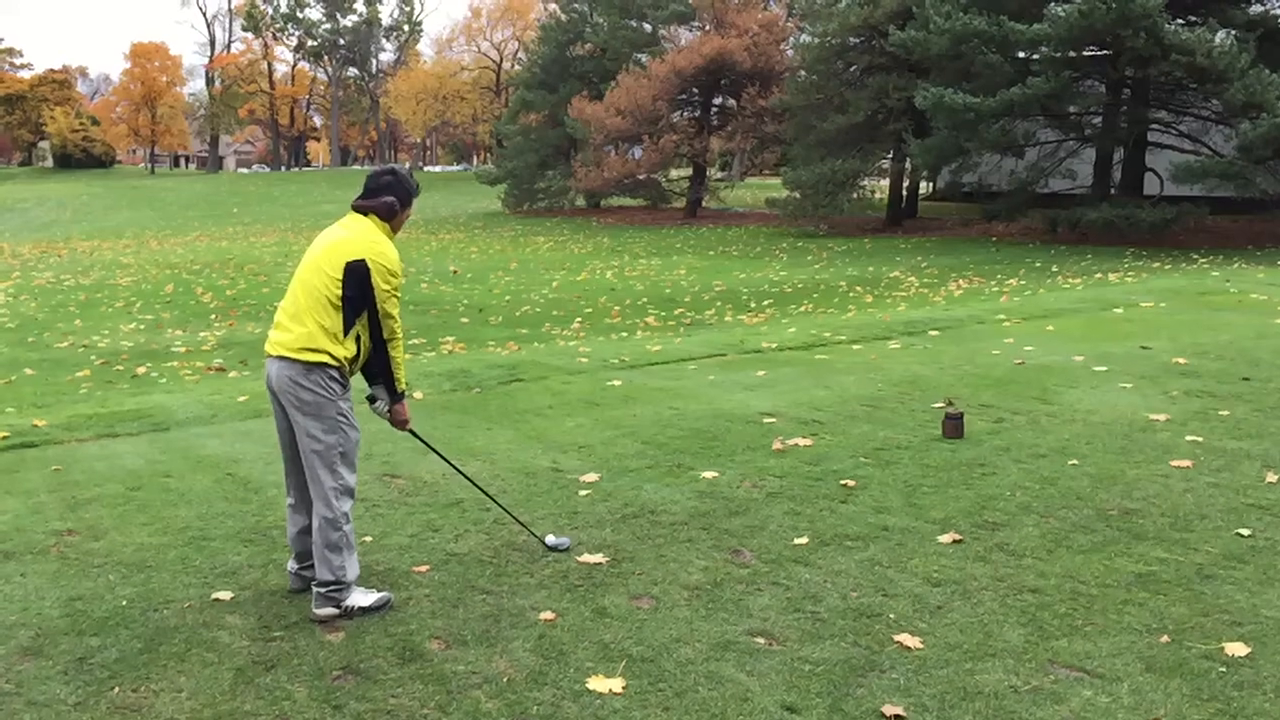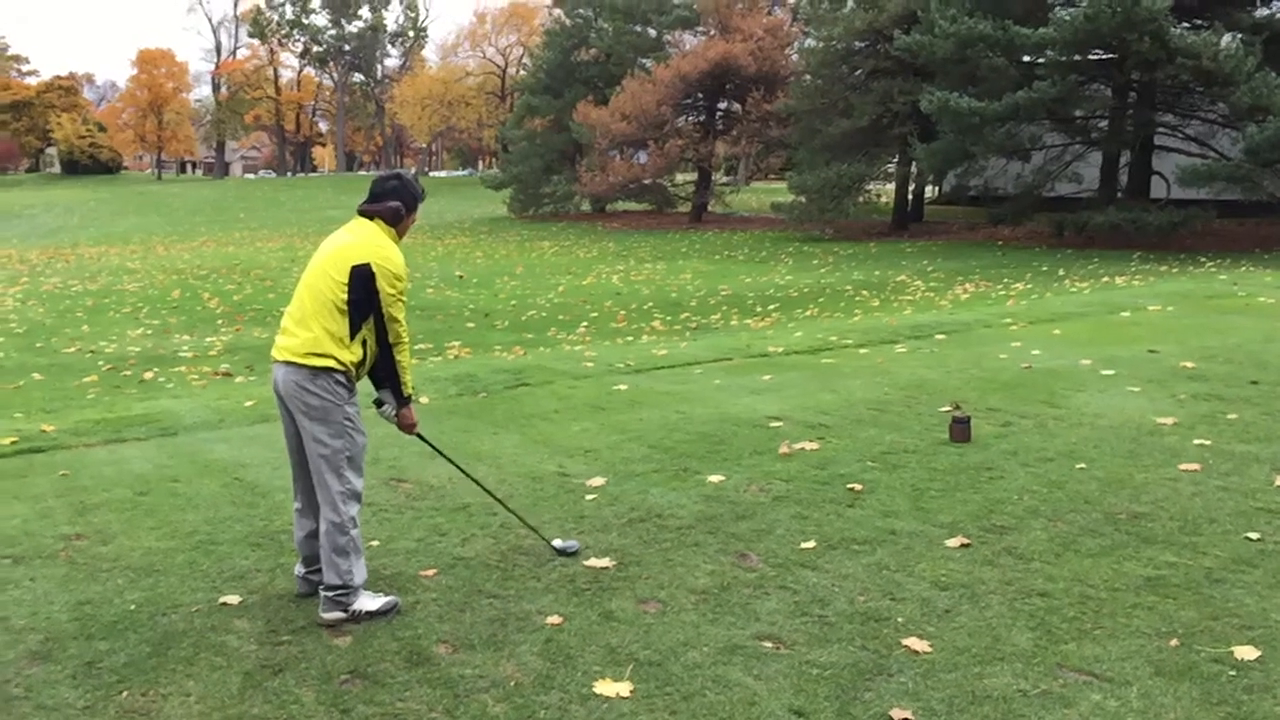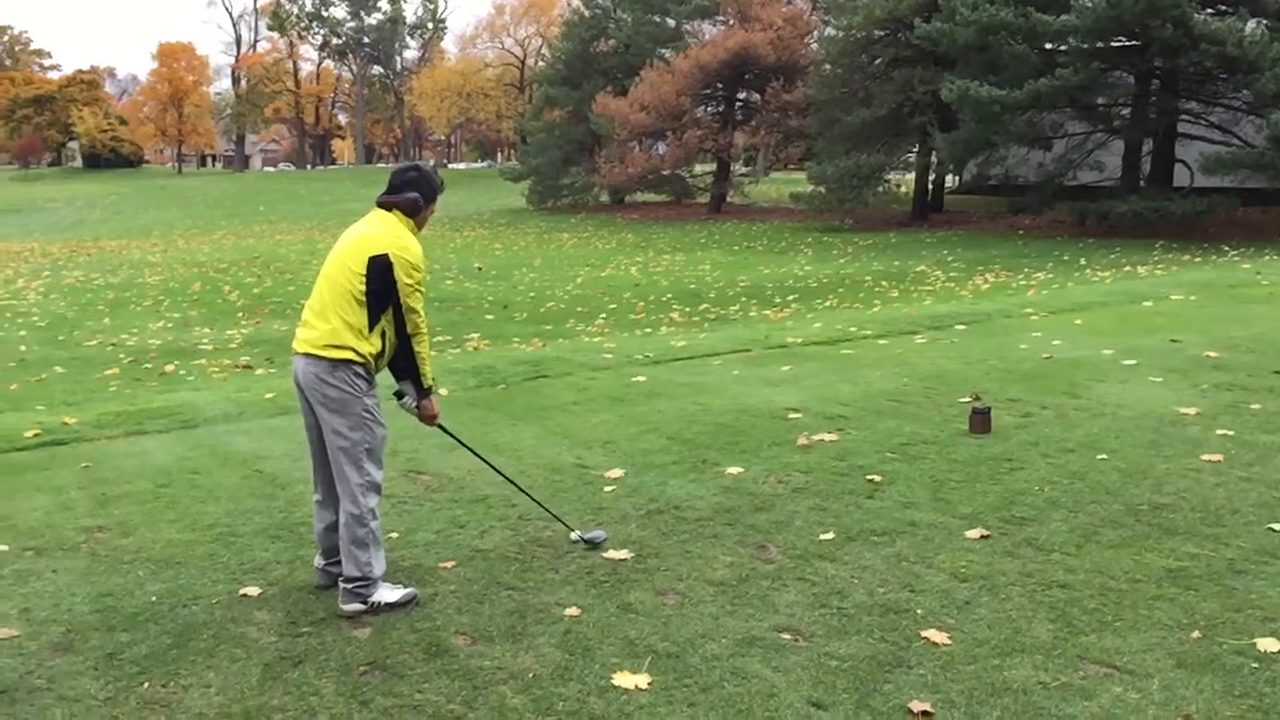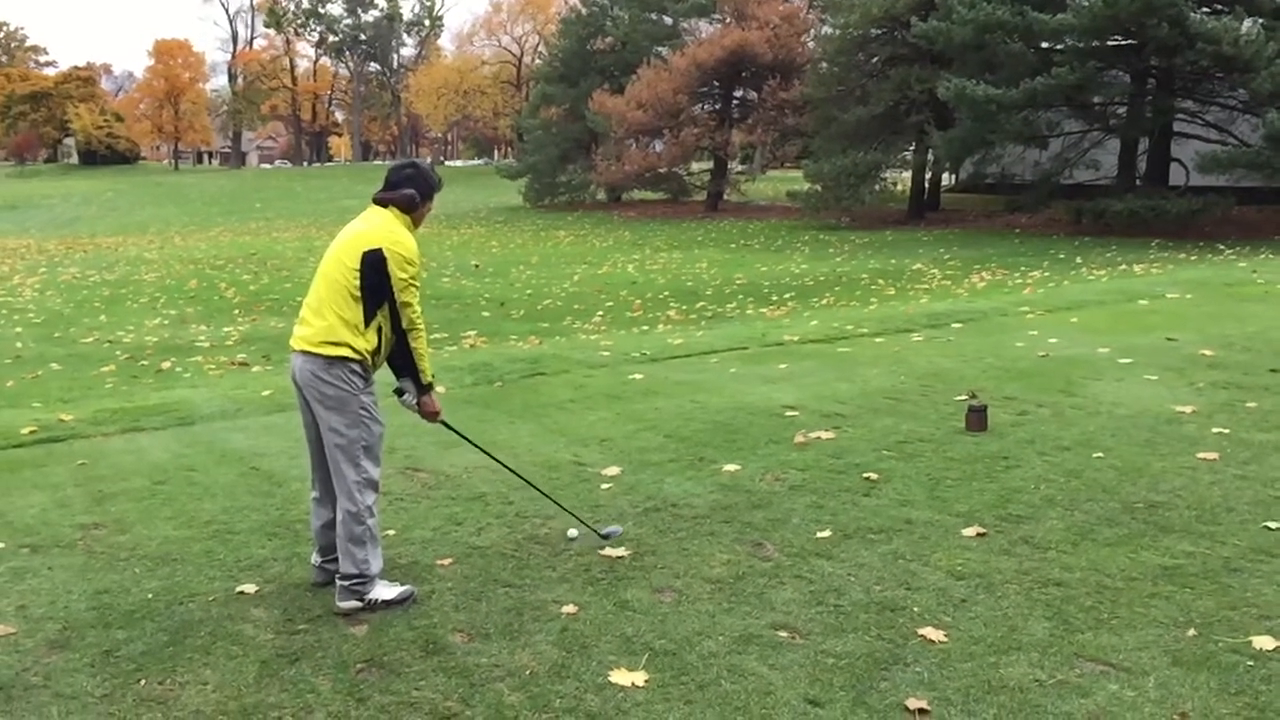
dt=0.7s
person 1, frame 1
left shoulder: (341, 233)
right shoulder: (378, 252)
right elbow: (384, 330)
left wrist: (377, 388)
right wrist: (395, 396)
left hip: (281, 361)
right hip: (313, 371)
left knee: (304, 477)
right knee: (333, 484)
left ankle: (305, 565)
right ankle: (334, 591)
person 1, frame 2
left shoulder: (346, 237)
right shoulder: (384, 256)
right elbow: (390, 334)
left wrist: (384, 391)
right wrist: (402, 399)
left hip: (289, 366)
right hip: (320, 375)
left knee: (312, 482)
right knee: (341, 488)
left ankle: (313, 569)
right ankle: (341, 595)
person 1, frame 3
left shoulder: (367, 229)
right shoulder: (402, 246)
right elbow: (410, 325)
left wrist: (405, 384)
right wrist: (424, 391)
left hip: (309, 358)
right hip: (340, 367)
left knee: (333, 474)
right knee: (360, 480)
left ankle: (332, 561)
right ankle: (361, 587)
person 1, frame 4
left shoulder: (366, 225)
right shoulder: (397, 241)
right elbow: (406, 321)
left wrist: (405, 381)
right wrist: (424, 387)
left hip: (308, 356)
right hip: (338, 364)
left knee: (330, 472)
right knee: (357, 477)
left ankle: (329, 559)
right ankle: (358, 584)
